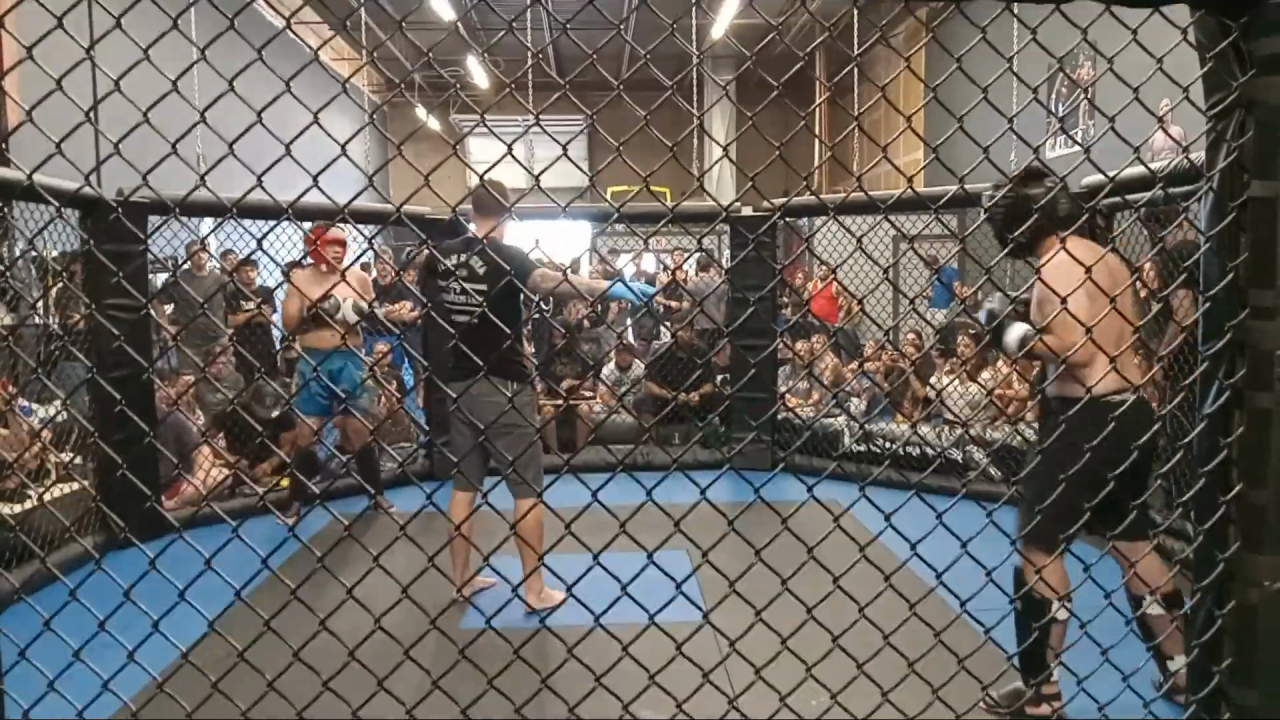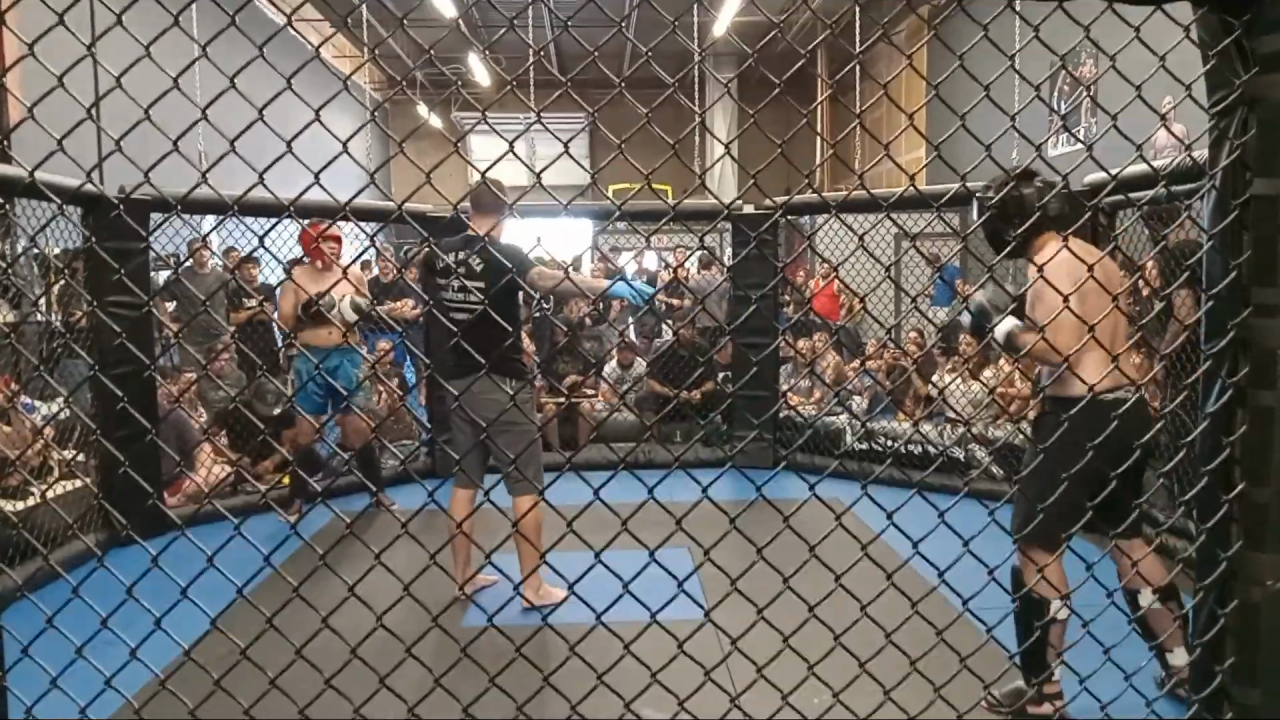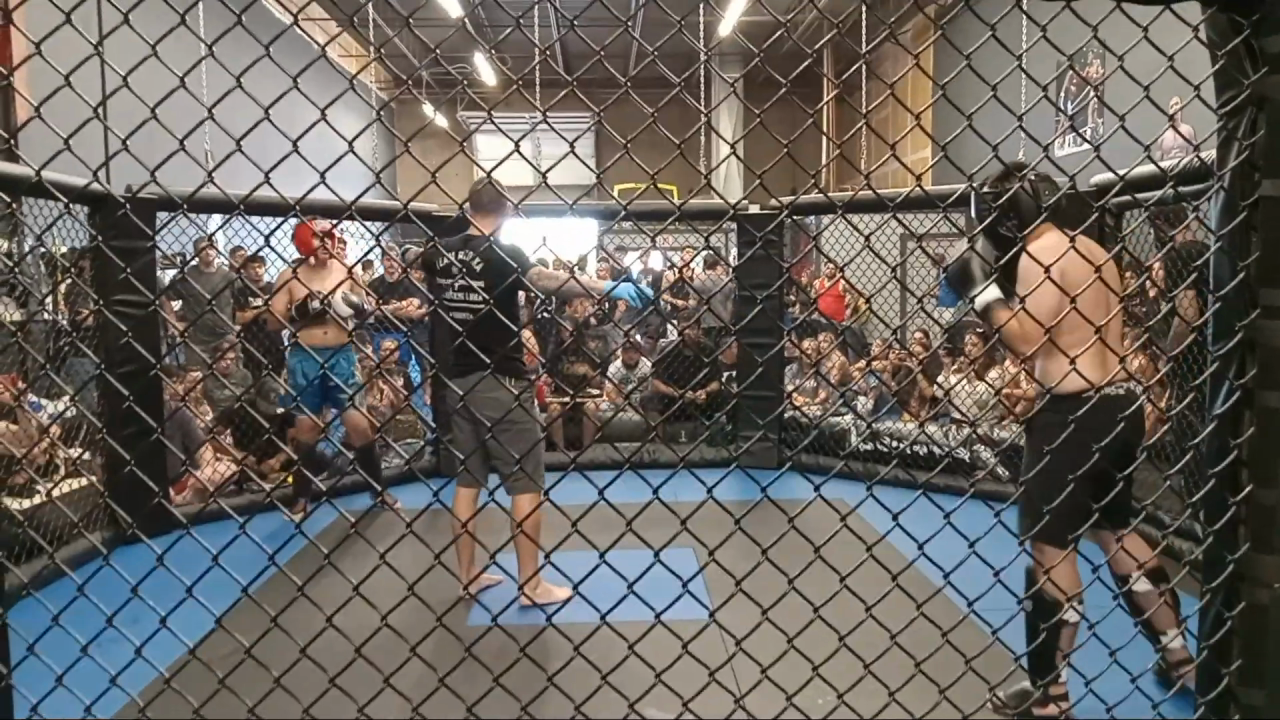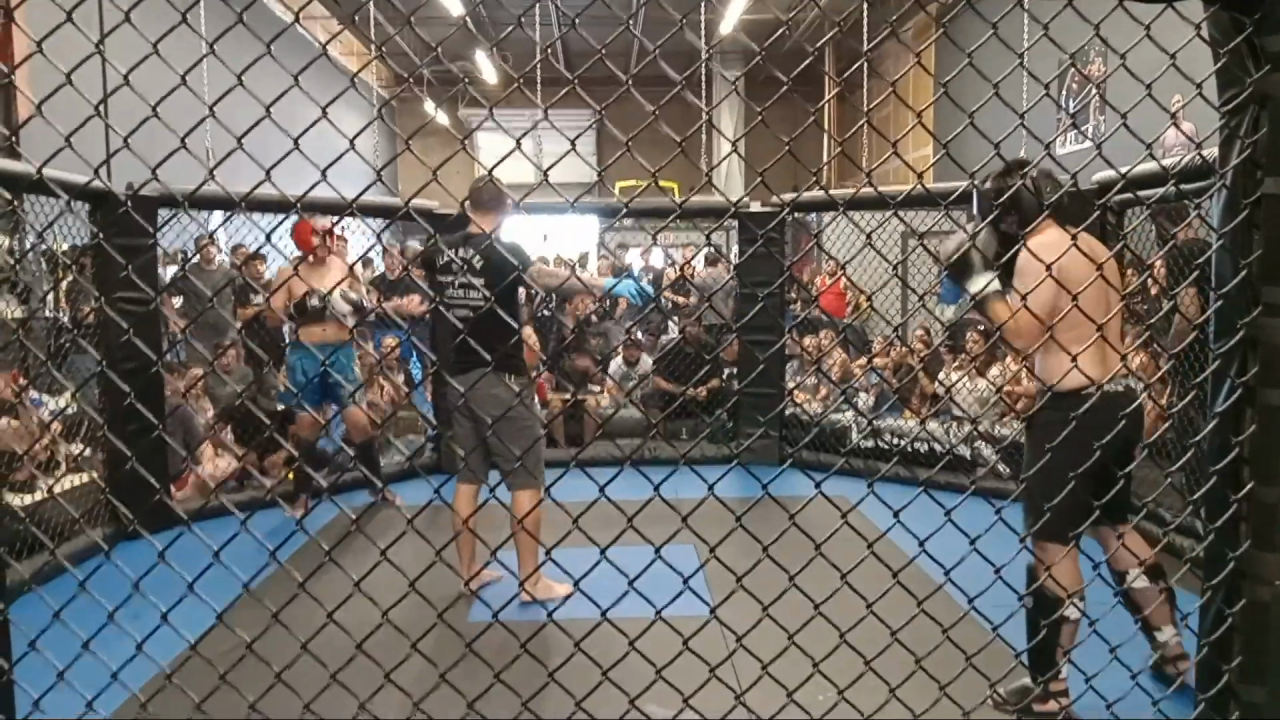
dt=0.1s
person 1, frame 1
left shoulder: (1056, 261)
right shoulder: (1106, 257)
left elbow: (1071, 347)
left wrist: (1012, 331)
left hip: (1084, 418)
right hip: (1131, 413)
left knee: (1038, 548)
right knee: (1132, 540)
right ankle: (1180, 670)
person 1, frame 2
left shoulder: (1051, 260)
right shoulder: (1096, 256)
left elbow: (1058, 347)
left wrist: (999, 325)
right wrist: (1017, 324)
left hip: (1082, 416)
right hip: (1127, 411)
left knee: (1036, 547)
right knee: (1128, 538)
right ankle: (1181, 663)
person 1, frame 3
left shoulder: (1040, 252)
right shoulder: (1093, 250)
left elbow: (1028, 341)
left wrist: (983, 291)
right wrist: (1002, 284)
left hip: (1074, 413)
right hip: (1120, 405)
left knee: (1050, 547)
right knee: (1115, 530)
right ankle: (1176, 653)
person 1, frame 4
left shoulder: (1039, 249)
right shoulder: (1094, 247)
left elbow: (1022, 336)
left wrist: (979, 278)
right wrist: (1001, 275)
left hip: (1074, 410)
right hip: (1118, 402)
left knee: (1052, 543)
right knee: (1115, 526)
right ankle: (1171, 648)
person 2, frame 1
left shoulder: (444, 255)
right shoulder: (504, 257)
left elbow: (425, 262)
right elbow: (549, 282)
left wrist: (427, 257)
right wrist: (614, 287)
left hip: (459, 385)
right hip: (502, 386)
left knee: (465, 482)
right knee: (527, 487)
left ankle: (462, 578)
right ankle: (534, 588)
person 2, frame 2
left shoulder: (442, 253)
right shoulder: (503, 255)
left elbow: (421, 259)
right elbow: (548, 280)
left wrist: (424, 254)
right wrist: (613, 286)
left hip: (459, 382)
right hip: (502, 384)
left knee: (465, 479)
right knee: (526, 484)
left ankle: (463, 576)
right ankle: (533, 585)
person 2, frame 3
left shoulder: (442, 253)
right shoulder: (502, 255)
left elbow: (416, 260)
right elbow: (547, 280)
left wrist: (417, 254)
right wrist: (611, 288)
left hip: (459, 381)
right hip: (501, 382)
left knee: (467, 480)
right knee: (526, 482)
left ankle: (468, 574)
right ankle: (532, 583)
person 2, frame 4
left shoulder: (442, 251)
right shoulder: (502, 252)
left elbow: (417, 257)
right elbow: (546, 278)
left wrist: (420, 250)
right wrist: (612, 285)
left hip: (459, 379)
right hip: (502, 379)
left knee: (468, 476)
right knee: (526, 479)
left ankle: (469, 571)
right ankle: (532, 580)
person 3, frame 1
left shoulder: (359, 277)
right shoulder: (300, 279)
left elbow: (372, 313)
right elbow: (288, 325)
left wrist: (365, 314)
right wrist: (309, 314)
left hip: (350, 359)
right hip: (313, 361)
left knee: (361, 428)
right knee: (306, 432)
left ankle: (376, 492)
right ankle: (296, 499)
person 3, frame 2
left shoulder: (354, 275)
right shoulder: (296, 278)
right elbow: (284, 323)
right wrist: (305, 312)
left hip: (347, 357)
right hip: (310, 359)
left knee: (360, 426)
right knee: (306, 429)
left ankle: (377, 490)
right ankle: (297, 497)
person 3, frame 3
left shoulder: (348, 272)
right shoulder: (290, 276)
left elbow: (365, 309)
right elbow: (274, 320)
left wrist: (361, 310)
right wrist: (300, 311)
left hip: (343, 355)
right hip: (304, 358)
left knee: (358, 423)
right knee: (305, 429)
left ankle: (378, 488)
right ankle: (302, 494)
person 3, frame 4
left shoulder: (346, 268)
right shoulder: (289, 275)
left elbow: (365, 306)
right elbow: (273, 317)
left wrist: (368, 306)
right wrist: (298, 309)
left hip: (341, 352)
right hip: (304, 355)
left knee: (358, 421)
right knee: (306, 425)
left ankle: (377, 483)
right ankle: (303, 491)
person 4, frame 1
left shoulder: (1174, 257)
right shoulder: (1201, 250)
left elbow: (1185, 314)
left wrist: (1162, 359)
left hip: (1185, 365)
right hip: (1205, 357)
left knee: (1179, 435)
left ankle: (1187, 497)
person 4, frame 2
left shoulder: (1173, 256)
right shoulder: (1200, 251)
left elbow: (1184, 313)
left wrist: (1162, 357)
left hip: (1186, 362)
right hip: (1204, 355)
left knee: (1179, 438)
left ankle: (1188, 502)
person 4, frame 3
left shoulder: (1177, 256)
right shoulder: (1208, 252)
left elbow: (1188, 312)
left wrist: (1169, 356)
left hip: (1192, 360)
right hip: (1214, 356)
left knee: (1188, 435)
right knee: (1205, 431)
left ankle: (1198, 500)
right ankle: (1200, 496)
person 4, frame 4
left shoulder: (1178, 254)
right shoulder: (1209, 250)
left elbow: (1190, 309)
left wrist: (1170, 353)
left hip: (1194, 358)
right hip: (1215, 354)
left knee: (1189, 431)
right knee: (1204, 430)
left ankle: (1200, 500)
right ankle: (1203, 497)
